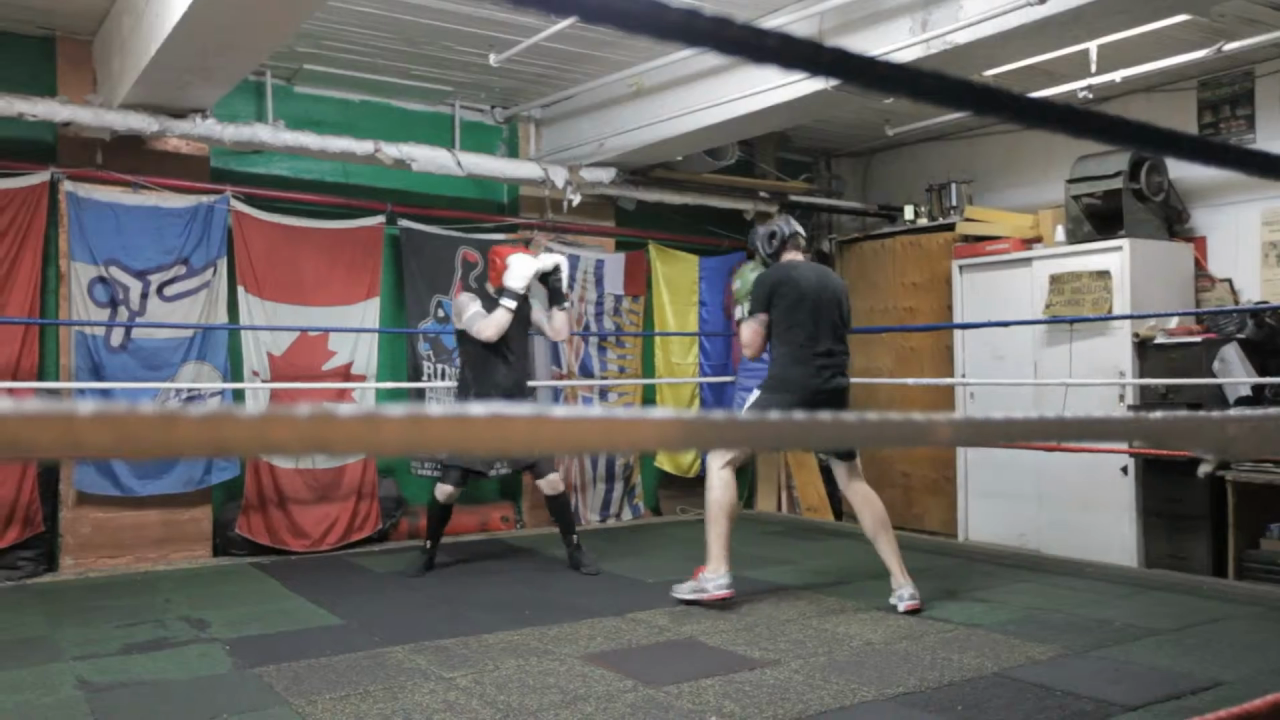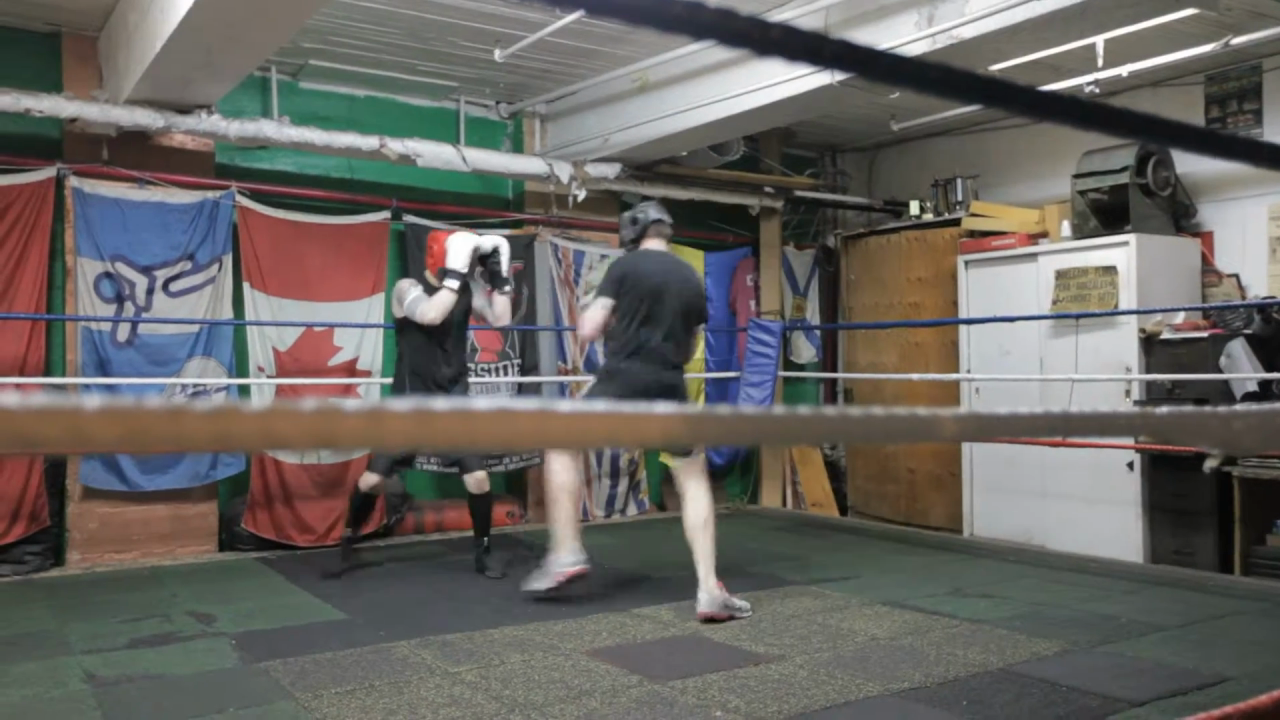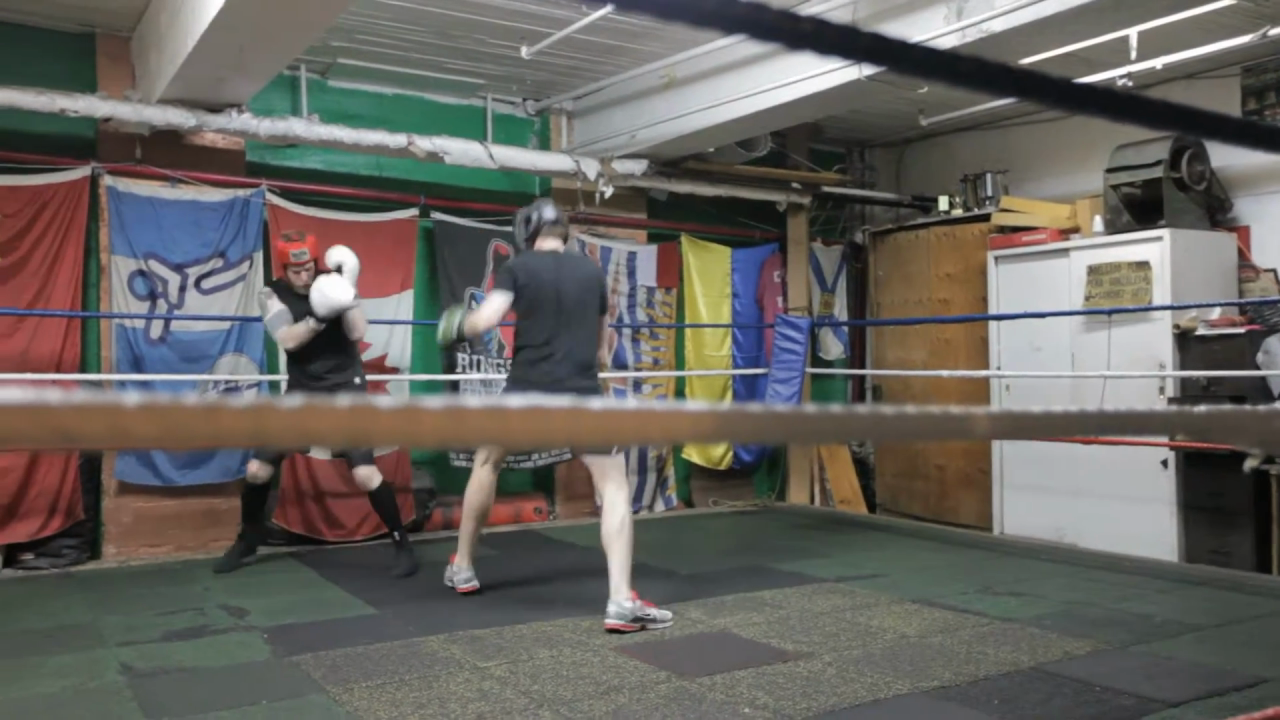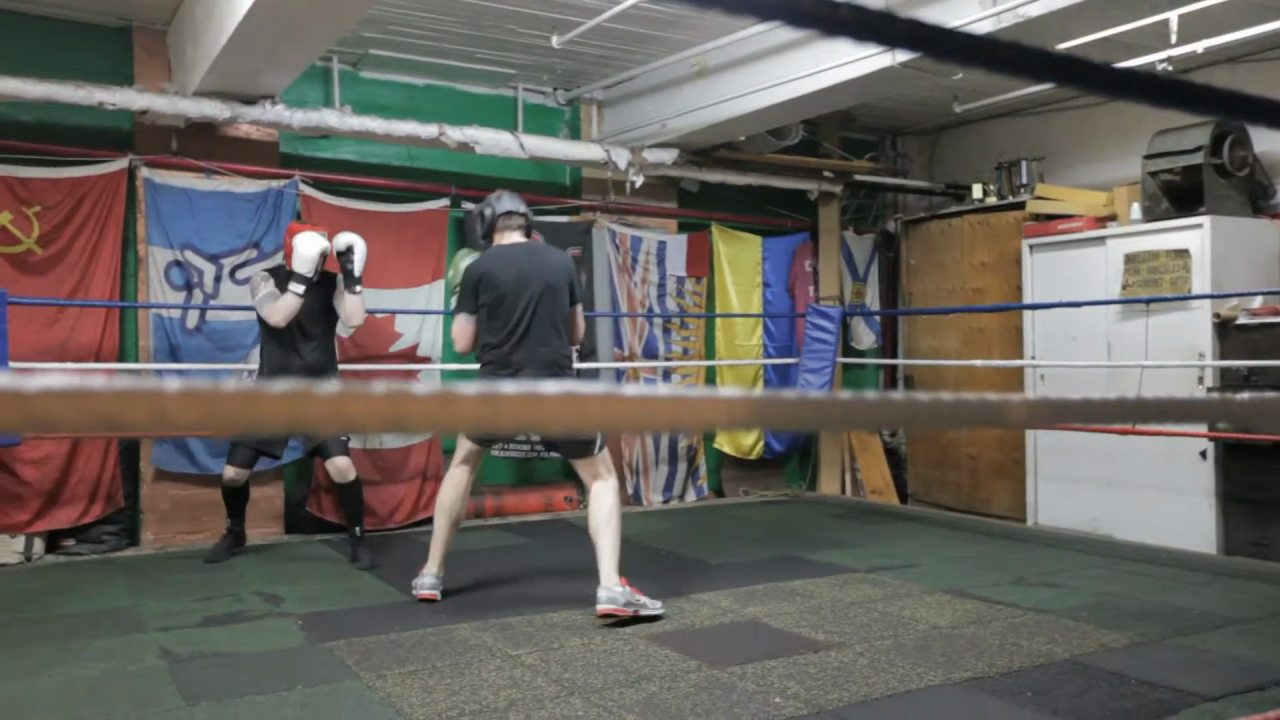
dt=0.7s
person 1, frame 1
left shoulder: (771, 279)
right shoulder: (835, 282)
left elbow: (751, 349)
left wrist: (744, 307)
left hip: (785, 389)
right hip: (832, 393)
left knee: (720, 461)
right knee: (855, 485)
left ankle: (714, 575)
right ankle: (904, 586)
person 1, frame 2
left shoulder: (623, 266)
right shoulder: (692, 279)
left elbow: (588, 331)
left wrist: (592, 302)
left hip: (620, 381)
right hip: (667, 388)
left knee: (561, 450)
right knee: (694, 482)
left ankle: (566, 553)
right ankle: (710, 590)
person 1, frame 3
left shoulder: (517, 267)
right shoulder: (592, 270)
left elbow: (486, 321)
left wrist: (457, 326)
left hip: (527, 389)
right hip: (581, 390)
left knee: (485, 463)
right knee: (615, 489)
left ankle: (462, 568)
right ankle: (622, 601)
person 1, frame 4
left shoulder: (479, 269)
right shoulder: (561, 261)
left elbow: (462, 343)
left wrist: (462, 299)
left knee: (462, 465)
right knee: (602, 478)
left ankle: (431, 574)
right ankle: (612, 587)
person 2, frame 1
left shoulder: (526, 303)
right shoulder: (466, 301)
left elbow: (559, 334)
right elbow: (487, 332)
left wrist: (557, 293)
right wrist: (511, 293)
left hip: (518, 405)
left knee: (550, 478)
right knee: (447, 487)
left ankle: (575, 550)
right ankle: (429, 552)
person 2, frame 2
left shoulder: (467, 289)
right shoulder: (408, 288)
left elbow: (501, 319)
right elbow: (431, 315)
left wrist: (499, 276)
right wrist: (455, 274)
left hip: (454, 397)
right hip: (412, 398)
left knee: (477, 476)
right knee: (373, 476)
left ankle: (483, 551)
right ankle: (347, 545)
person 2, frame 3
left shoulder: (332, 285)
right shoulder: (272, 295)
left elbow: (358, 332)
right elbow: (289, 340)
left wrist: (349, 290)
right wrist: (318, 315)
left hip: (344, 388)
right hip: (300, 392)
left knee: (365, 471)
right knee: (257, 469)
left ankle: (402, 544)
right ankle: (247, 540)
person 2, frame 4
left shoulder: (333, 282)
right shoulder: (266, 280)
left elbow: (354, 320)
right elbow: (277, 317)
left wrist: (352, 276)
right wrist: (300, 276)
left knee: (340, 464)
right knee: (234, 471)
left ankle: (357, 541)
right ankle: (234, 533)
